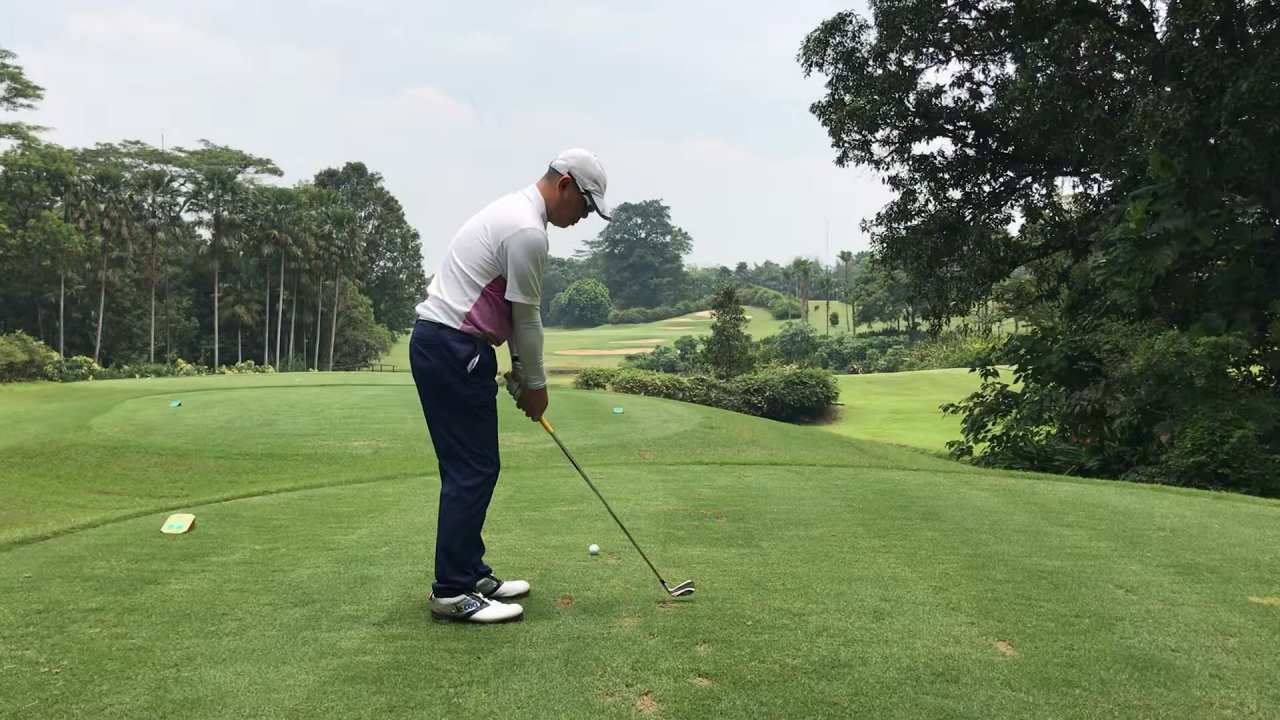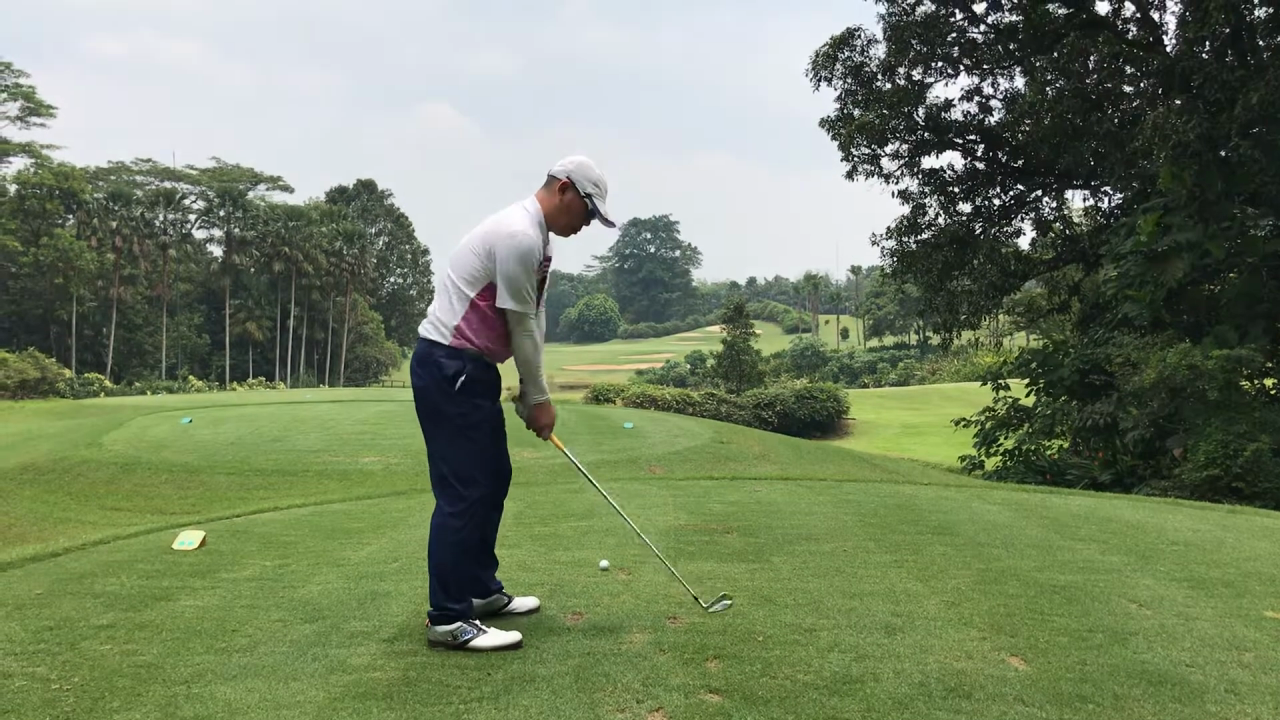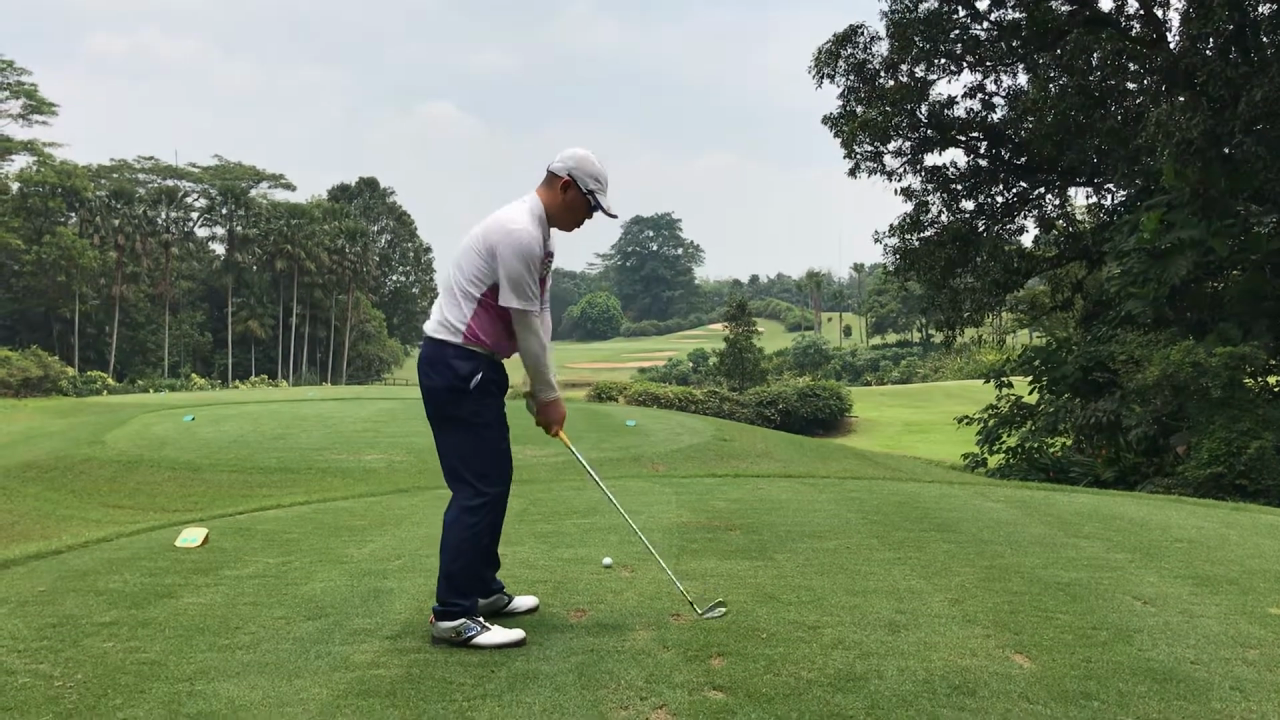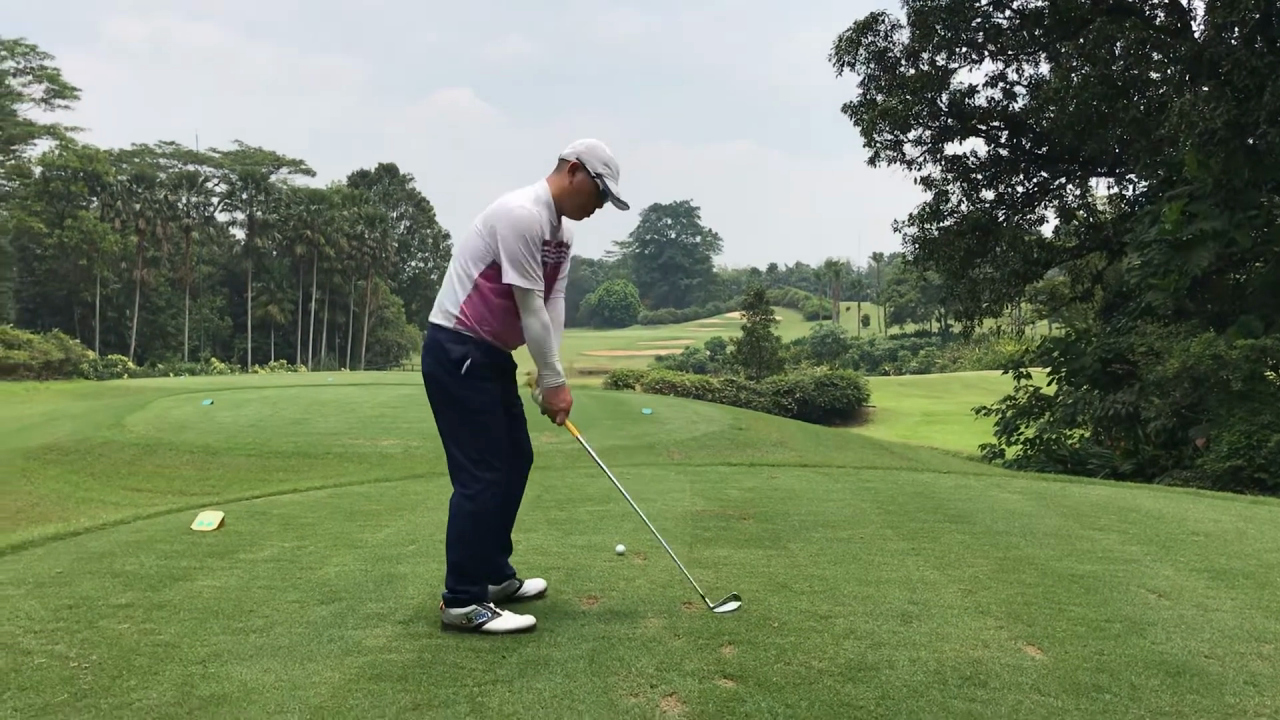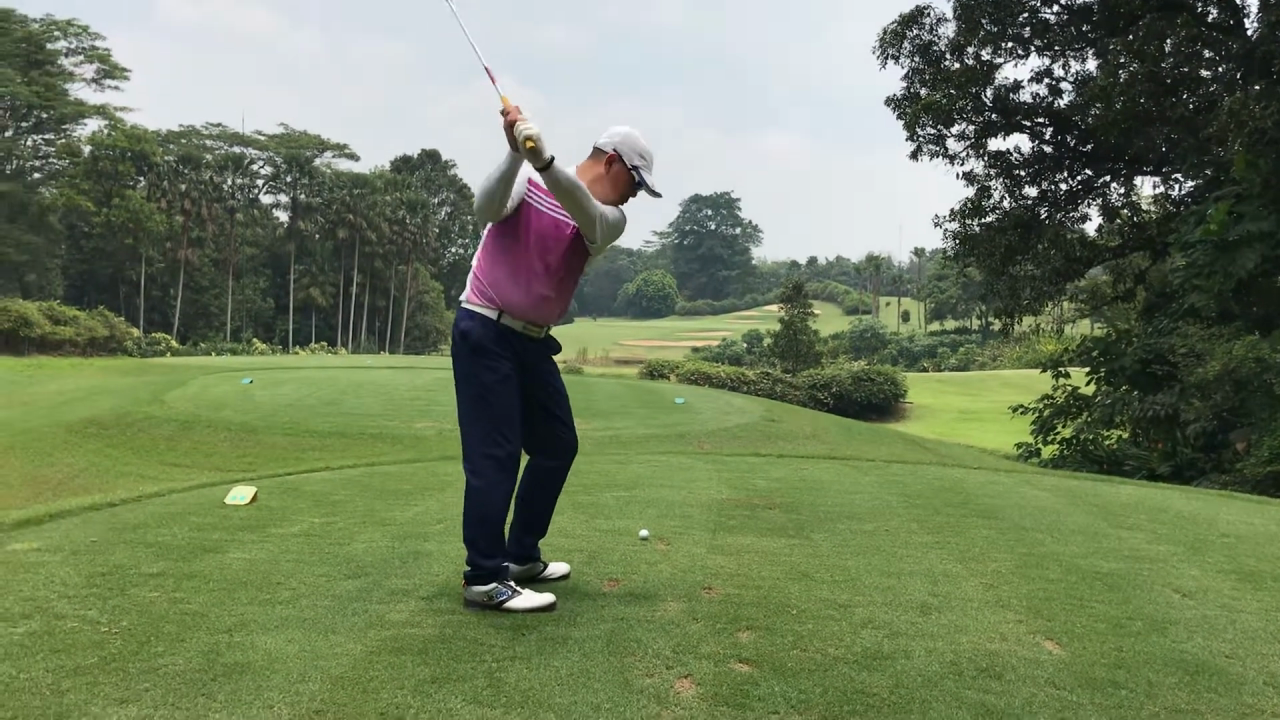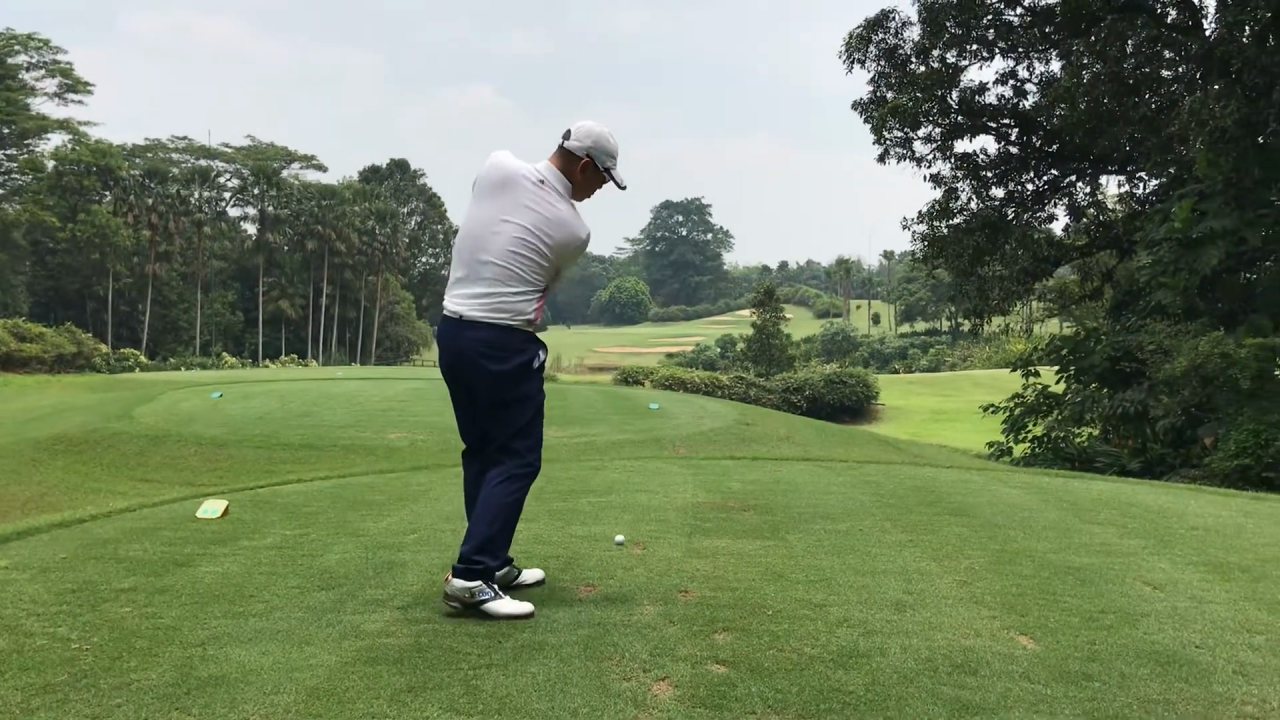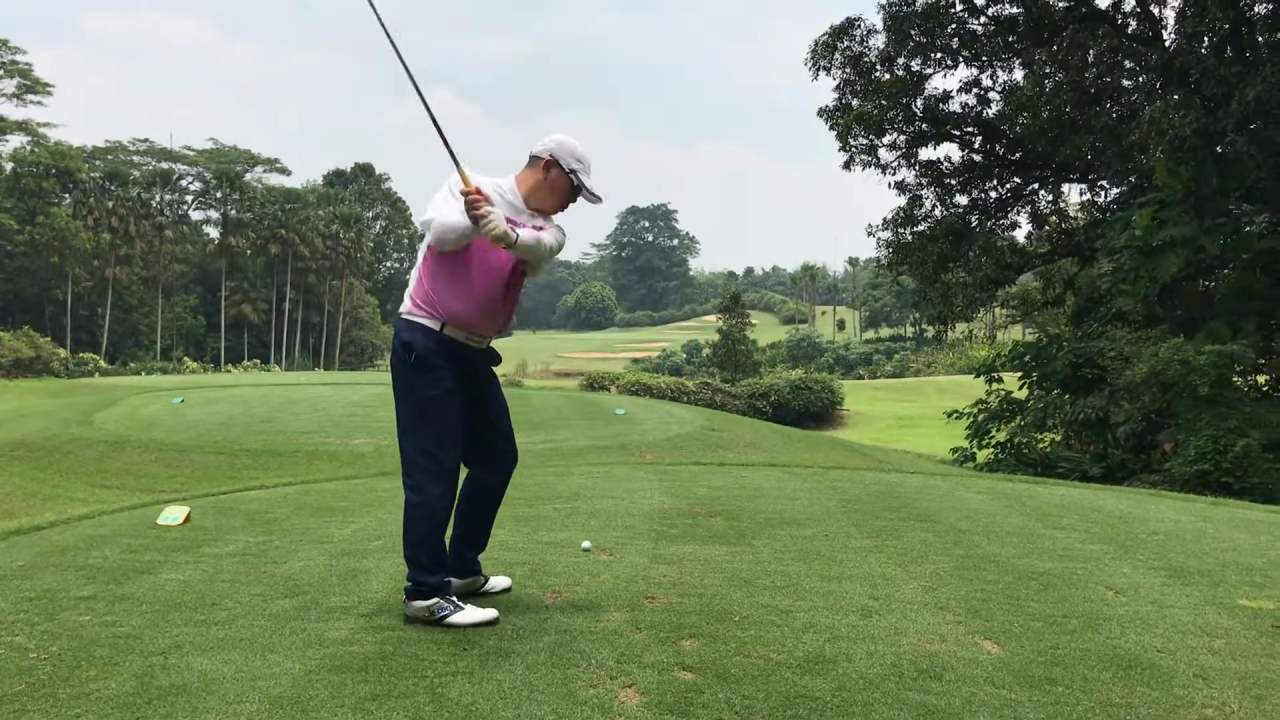
dt=0.7s
person 1, frame 1
left shoulder: (515, 210)
right shoulder: (527, 231)
left elbow: (515, 310)
right elbow: (526, 316)
left wrist: (520, 369)
right wrist: (535, 383)
left hip: (442, 343)
right hip: (453, 348)
left knee: (466, 466)
right knee: (474, 469)
left ankle: (470, 573)
right ankle: (453, 591)
person 1, frame 2
left shoulder: (534, 238)
right shoulder: (519, 236)
left elbow: (532, 321)
right elbow: (520, 326)
left wrist: (532, 391)
right wrist: (538, 397)
left hip: (466, 367)
right hip: (449, 367)
left knee: (493, 478)
right knee: (463, 489)
left ankle: (479, 588)
right ankle: (448, 618)
person 1, frame 3
left shoulder: (534, 235)
right shoulder: (519, 235)
left elbow: (539, 317)
right elbow: (525, 324)
left wrist: (540, 387)
right wrist: (547, 395)
left hip: (465, 363)
right hip: (458, 365)
left knee: (493, 480)
right knee: (478, 487)
left ankle: (481, 588)
right ankle: (453, 614)
person 1, frame 4
left shoulder: (560, 236)
right shoulder: (523, 213)
left elbow: (552, 307)
right elbow: (529, 308)
left wrist: (548, 376)
right wrist: (554, 380)
left hip: (482, 353)
right hip: (458, 352)
left knee: (513, 461)
right knee: (481, 474)
left ankle: (493, 575)
right ankle: (462, 600)
person 1, frame 5
left shoulder: (609, 219)
right shoulder: (526, 177)
left elbow: (577, 210)
right elbow: (485, 210)
left wrist: (544, 158)
right wrist: (516, 154)
left hip: (532, 341)
right hip: (484, 333)
left knee: (557, 445)
right knee: (495, 453)
left ankle: (520, 556)
right ankle: (484, 578)
person 1, frame 6
left shoulder: (498, 167)
right shoulder: (573, 232)
left hip: (453, 332)
right hip: (506, 345)
left knee: (483, 452)
right knee: (517, 460)
left ankle: (491, 562)
right ankle: (471, 576)
person 1, frame 7
left shoulder: (551, 233)
right shoulder: (466, 193)
left elbow: (528, 248)
right elbow: (441, 235)
left wrist: (503, 226)
right wrist: (477, 219)
left hip: (474, 353)
right hip: (425, 346)
left knee: (496, 460)
right knee: (434, 470)
left ankle: (460, 570)
right ankle: (425, 594)
